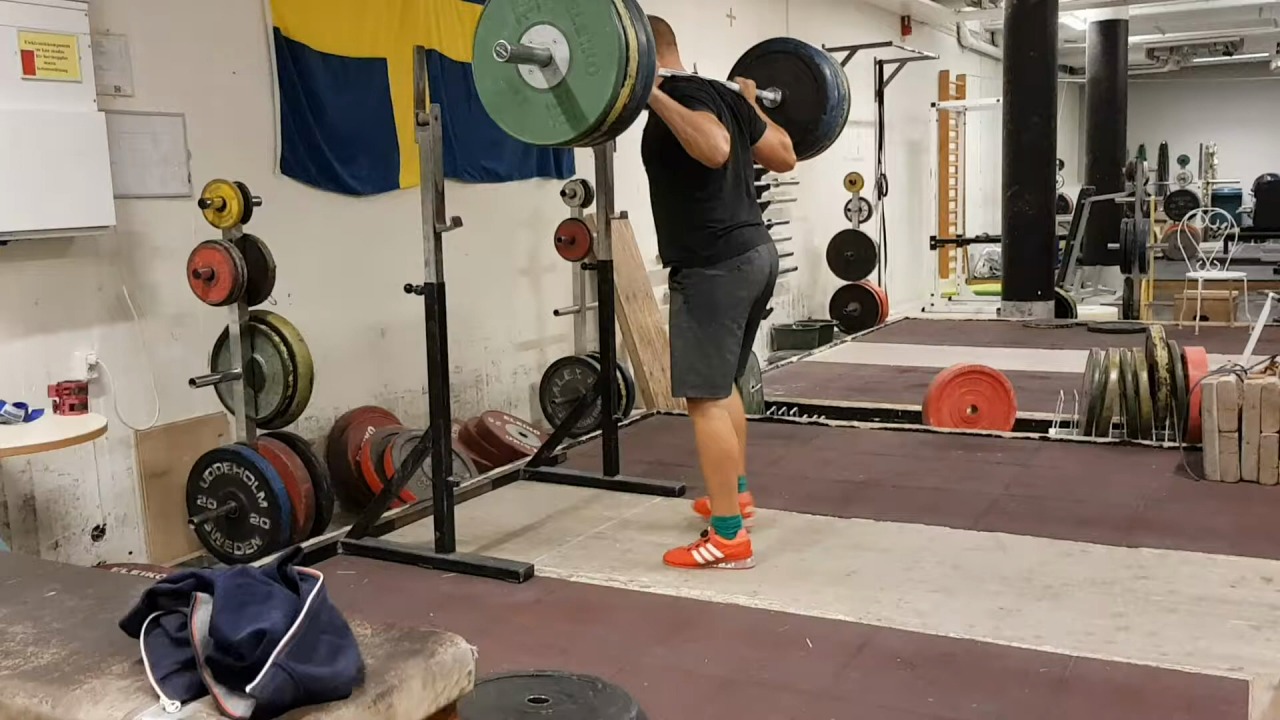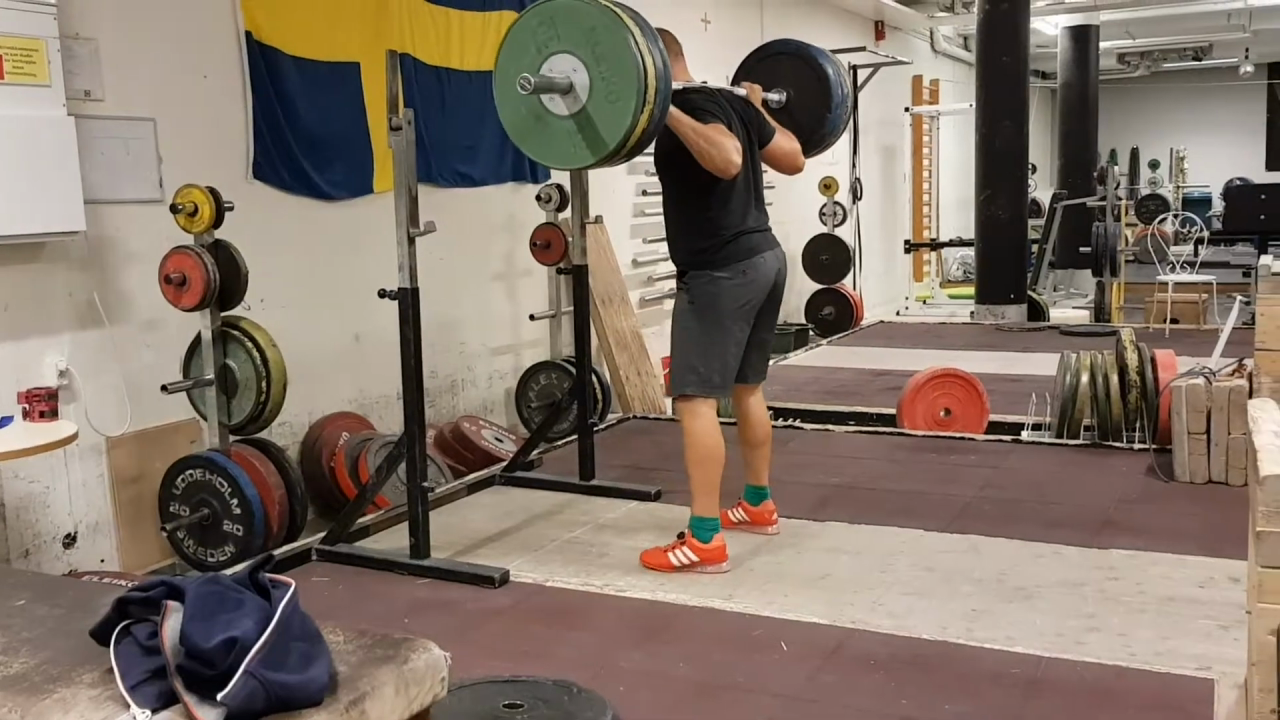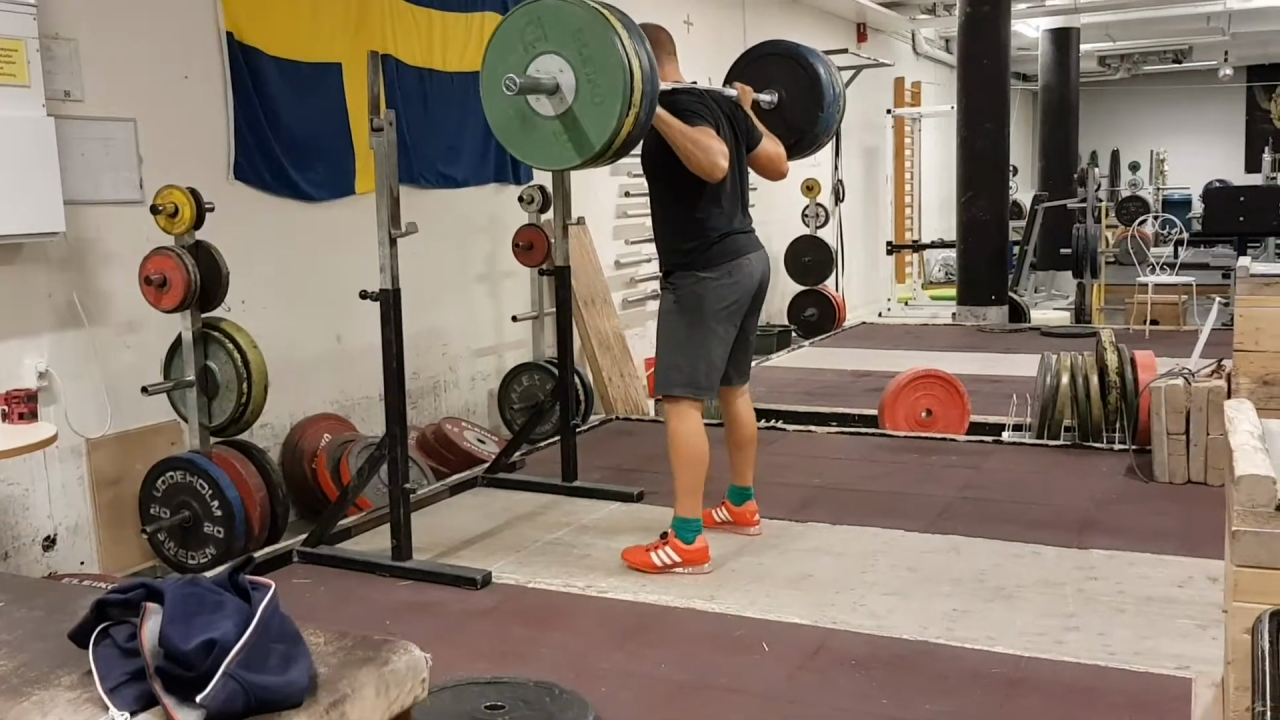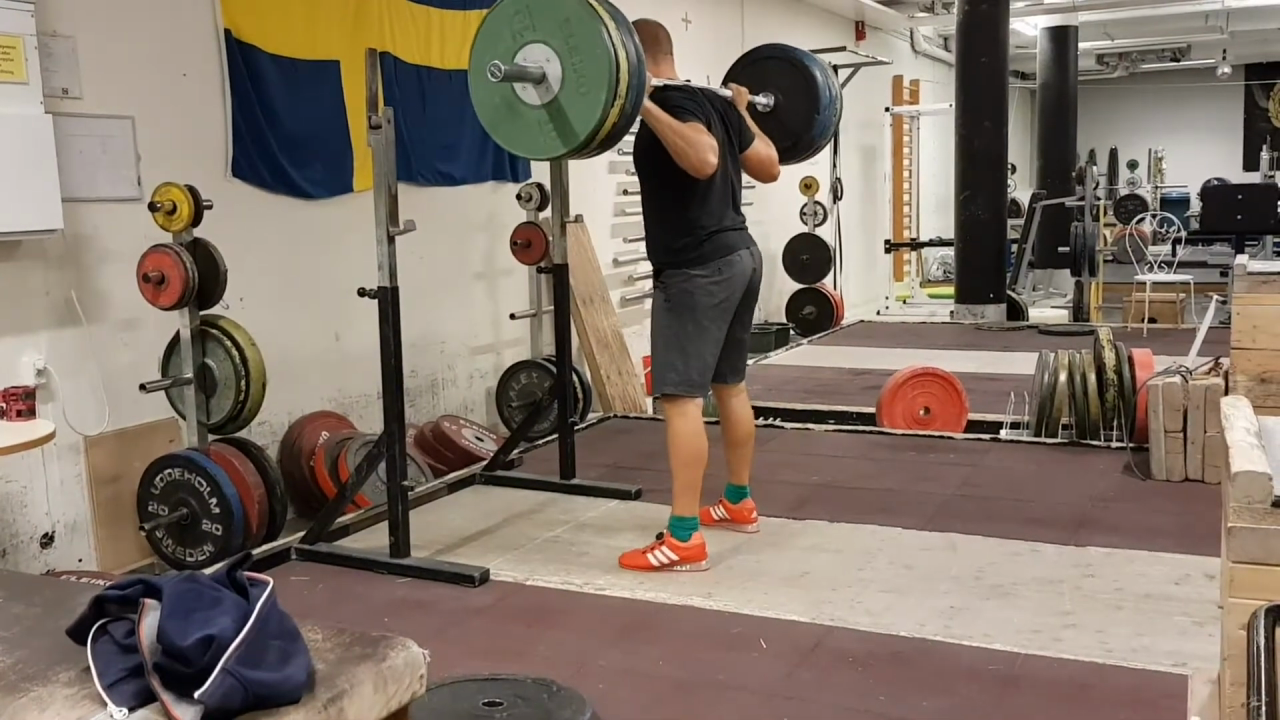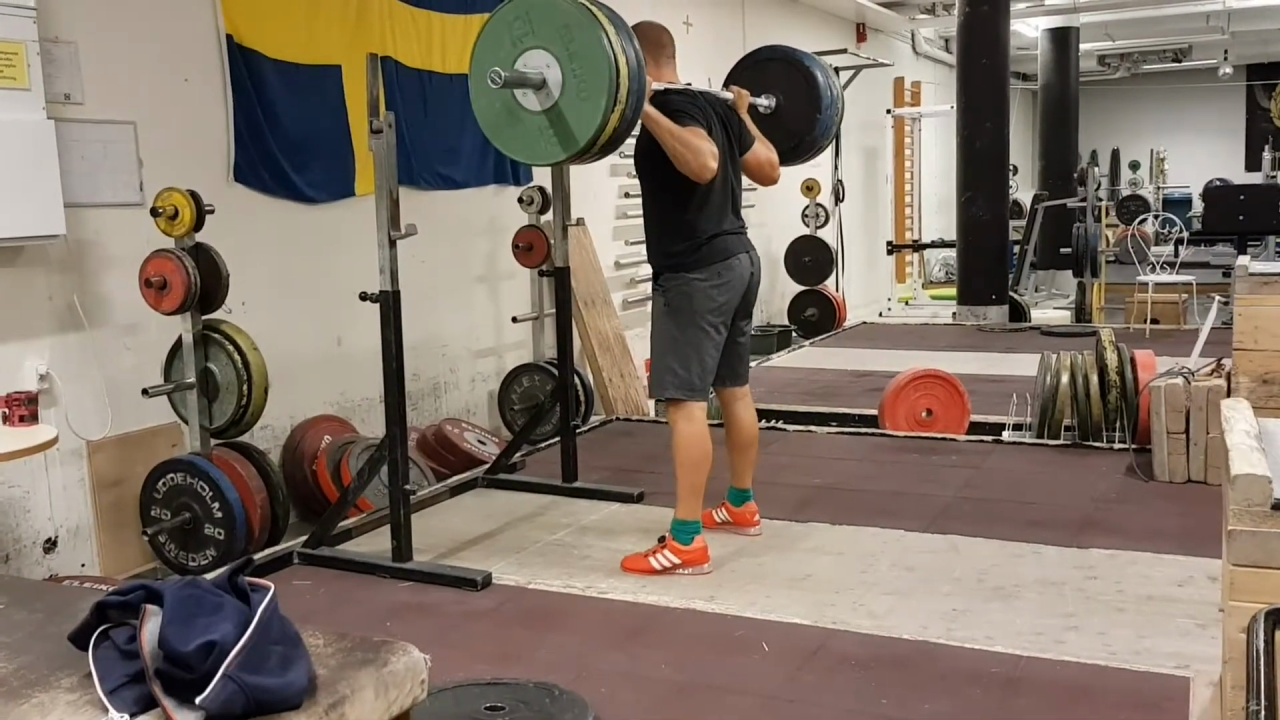
dt=1s
person 1, frame 1
left shoulder: (680, 95)
right shoulder: (722, 95)
left elbow: (714, 149)
right elbow: (784, 157)
left wrist: (652, 93)
right wrist: (753, 106)
left hip: (714, 266)
right hip: (755, 252)
left knee: (705, 398)
right knee: (720, 383)
left ankle: (728, 538)
right ankle: (731, 496)
person 1, frame 2
left shoulder: (691, 107)
right shoulder: (733, 103)
left elbow: (728, 160)
right elbow: (793, 159)
left wrist: (664, 109)
right wrist: (760, 109)
left hip: (721, 270)
right hip: (764, 257)
left knee: (695, 399)
right knee: (746, 387)
left ankle: (703, 541)
right ankle: (758, 504)
person 1, frame 3
left shoulder: (679, 107)
right shoulder: (721, 104)
left elbow: (715, 164)
right elbow: (778, 165)
left wrist: (652, 111)
right wrist: (748, 111)
left hip: (706, 272)
right hip: (747, 259)
left knee: (681, 401)
right knee: (732, 388)
left ankle: (685, 542)
right ankle: (742, 505)
person 1, frame 4
left shoulder: (670, 105)
right shoulder: (714, 103)
left elbow: (704, 159)
right elbow: (769, 167)
left wrist: (643, 104)
right wrist: (743, 112)
left hip: (697, 269)
right hip: (739, 256)
left knee: (681, 397)
right knee: (729, 385)
left ankle: (683, 539)
right ankle: (738, 502)
person 1, frame 5
left shoulder: (671, 107)
right shoulder: (715, 107)
left elbow: (704, 164)
right elbow: (769, 169)
left wrist: (644, 109)
right wrist: (744, 115)
left hip: (695, 271)
right hip: (738, 259)
left knee: (684, 401)
right knee: (733, 389)
left ankle: (685, 542)
right ankle: (741, 505)
